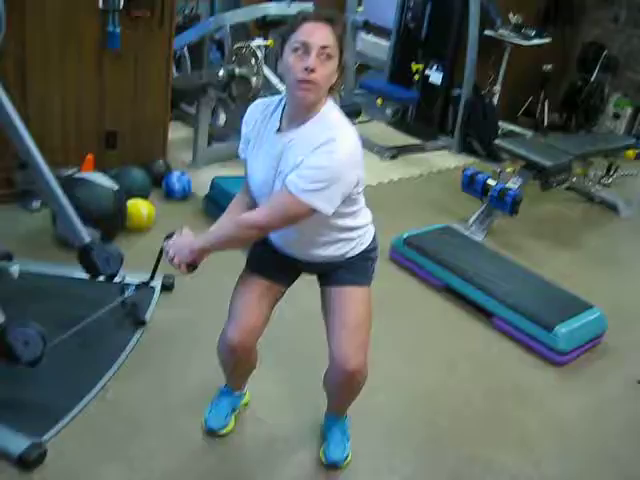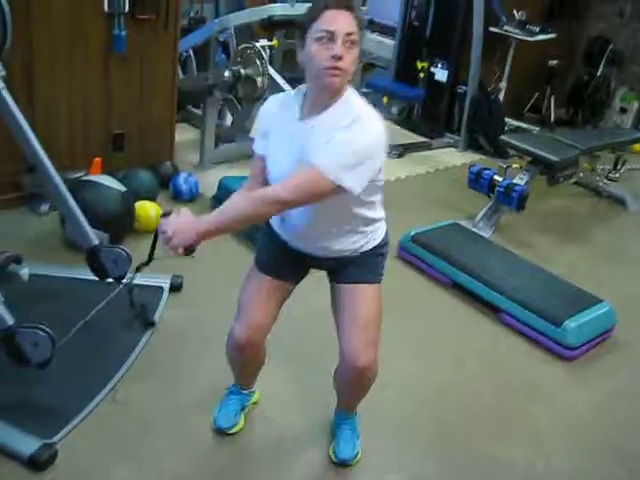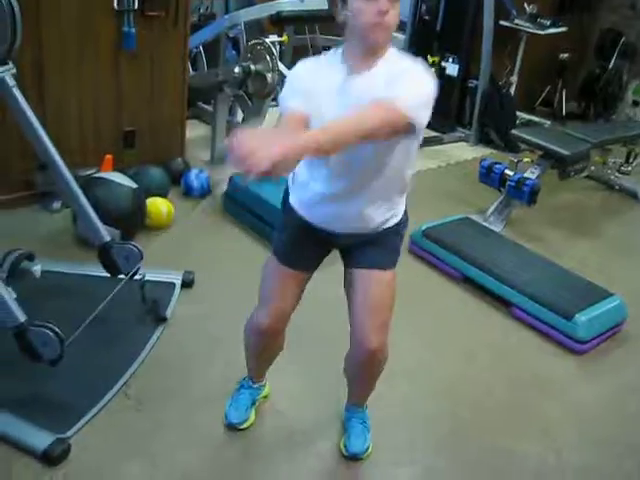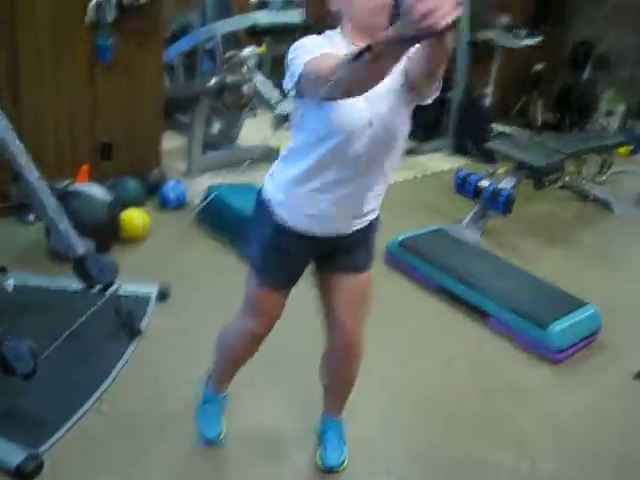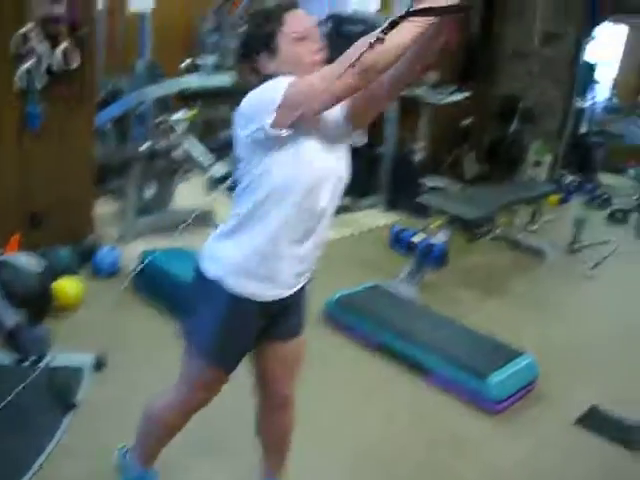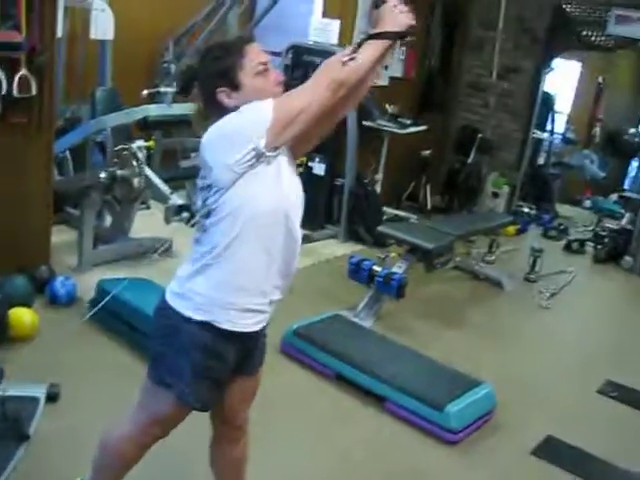
dt=0.2s
person 1, frame 1
left shoulder: (338, 146)
right shoulder: (259, 113)
left elbow: (263, 220)
right elbow: (250, 196)
left wrist: (198, 246)
right wrist: (201, 241)
left hip: (344, 252)
right hip: (281, 242)
left knee: (350, 365)
right knee: (236, 340)
left ankle: (336, 418)
right ankle: (234, 390)
person 1, frame 2
left shoulder: (364, 129)
right shoulder: (276, 107)
left elbow: (283, 197)
right elbow: (256, 185)
left wrist: (201, 227)
right wrist: (202, 222)
left hip: (355, 248)
right hip: (288, 237)
left knee: (361, 362)
right knee: (245, 335)
left ankle: (345, 417)
right ankle: (242, 391)
person 1, frame 3
left shoulder: (414, 77)
right shoulder: (309, 73)
left elbow: (368, 126)
right elbow: (290, 130)
left wrist: (286, 148)
right wrist: (265, 147)
left hip: (377, 225)
right hip: (308, 214)
left knee: (370, 344)
right knee: (267, 321)
left ankle: (357, 410)
right ankle: (252, 384)
person 1, frame 4
left shoulder: (410, 60)
right shoulder: (309, 53)
left elbow: (427, 73)
right elbow: (346, 80)
right wrist: (391, 42)
left hip: (355, 226)
right hip: (289, 215)
left knee: (348, 340)
right knee: (253, 327)
left ankle: (332, 420)
right ankle: (215, 390)
person 1, frame 5
left shoulder: (334, 114)
right shoulder: (262, 105)
left elbow: (392, 79)
right elbow: (355, 71)
left hip: (287, 289)
right hip: (233, 286)
left knee: (279, 393)
right knee: (192, 392)
person 1, frame 6
left shoulder: (275, 144)
right shoulder: (231, 135)
left elbow: (340, 99)
right elbow: (330, 85)
left wrist: (386, 38)
left hip: (246, 323)
right hip: (201, 322)
left knee: (233, 425)
right knee: (151, 425)
